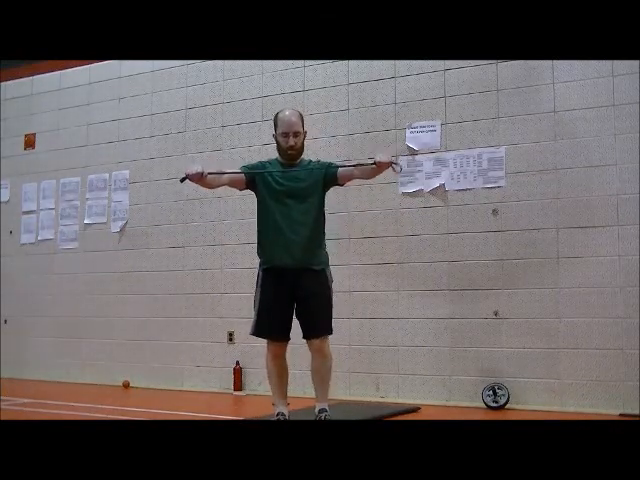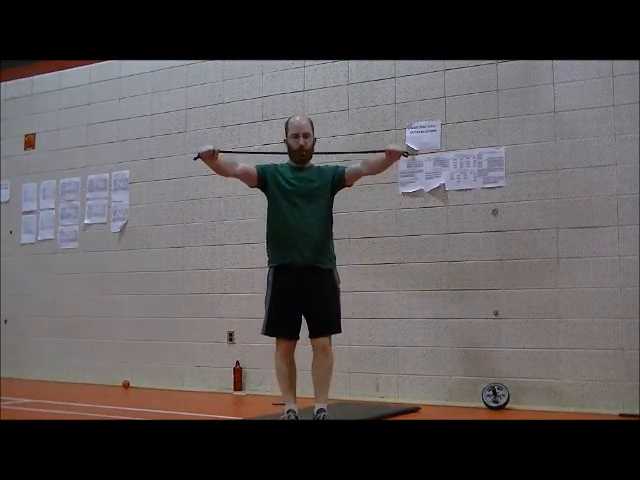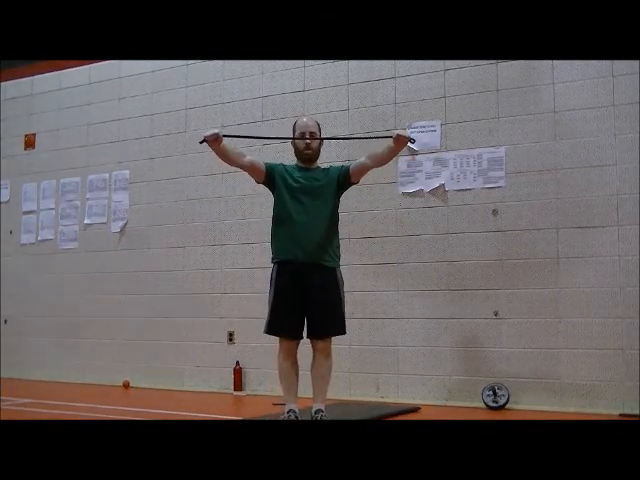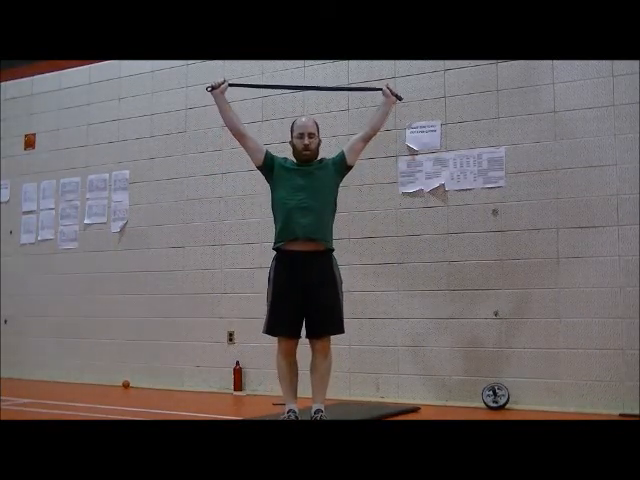
dt=1s
person 1, frame 1
left shoulder: (320, 170)
right shoulder: (261, 171)
left elbow: (352, 171)
right elbow: (226, 177)
left wrist: (377, 166)
right wrist: (202, 177)
left hip: (313, 269)
right hip: (273, 270)
left knee: (319, 344)
right knee: (275, 346)
left ankle: (322, 408)
right ankle: (281, 411)
person 1, frame 2
left shoulder: (328, 175)
right shoulder: (271, 174)
left elbow: (362, 168)
right elbow: (236, 169)
left wrist: (388, 158)
right wrist: (212, 160)
left hip: (321, 270)
right hip: (283, 270)
left knee: (322, 344)
right knee: (284, 346)
left ankle: (321, 408)
right ankle: (290, 409)
person 1, frame 3
left shoulder: (335, 176)
right shoulder: (278, 174)
left elbow: (368, 162)
right elbow: (244, 161)
left wrist: (396, 147)
right wrist: (217, 146)
left hip: (324, 269)
right hip: (286, 269)
left knee: (322, 344)
right knee: (287, 345)
left ankle: (319, 408)
right ankle: (290, 408)
person 1, frame 4
left shoulder: (333, 168)
right shoulder: (276, 168)
left elbow: (366, 134)
right elbow: (240, 133)
left wrist: (387, 102)
right wrist: (219, 96)
left hip: (322, 263)
right hip: (285, 263)
left knee: (321, 343)
right knee: (286, 344)
left ankle: (318, 409)
right ankle: (290, 409)
